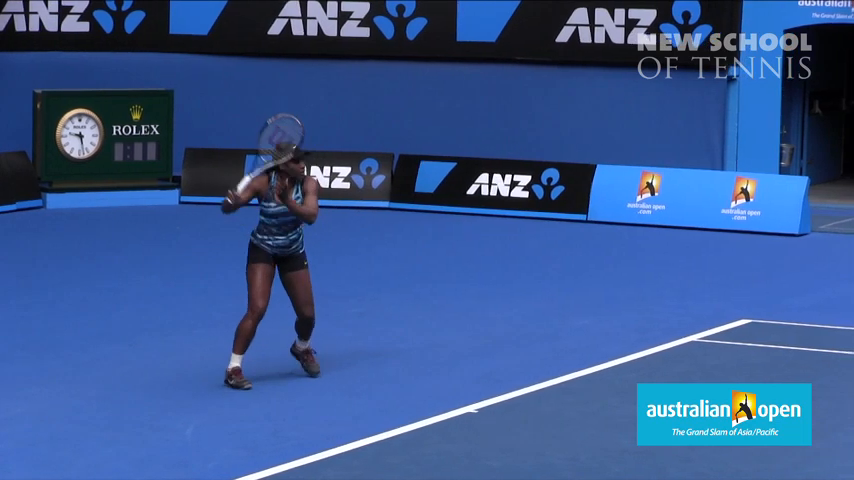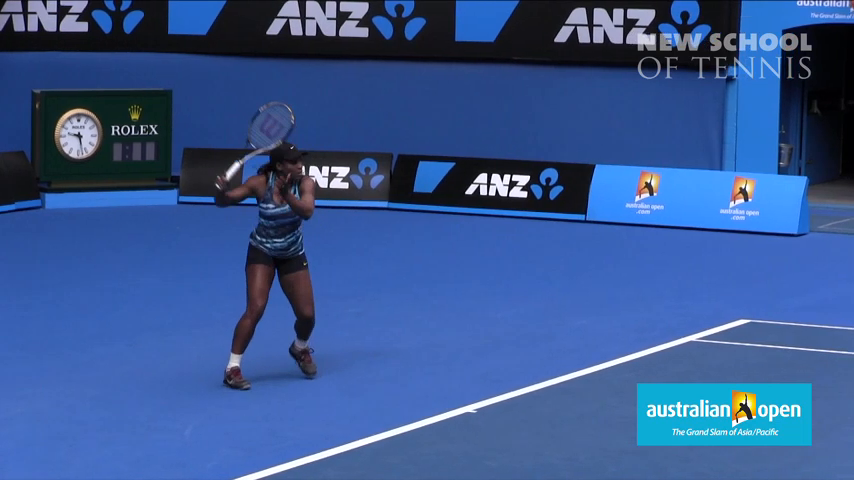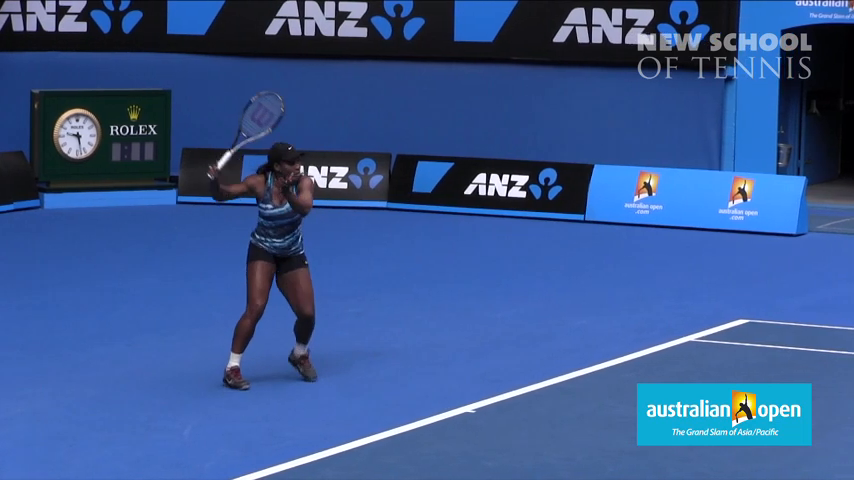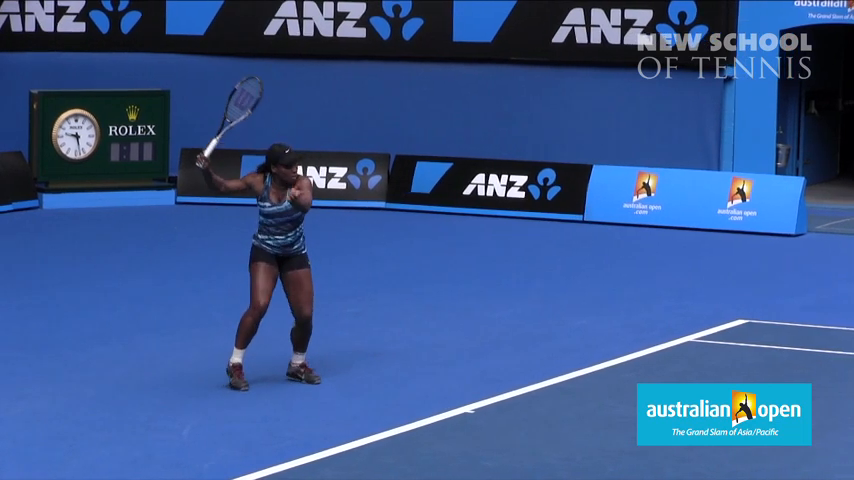
dt=0.5s
person 1, frame 1
left shoulder: (308, 184)
right shoulder: (263, 183)
left elbow: (311, 216)
right elbow: (227, 208)
left wrist: (287, 201)
right wrist: (231, 201)
left hip: (293, 252)
right hip: (262, 249)
left knee: (307, 314)
right knee: (257, 309)
left ankle: (302, 348)
right ankle: (233, 368)
person 1, frame 2
left shoulder: (305, 183)
right shoulder: (260, 183)
left elbow: (307, 212)
right elbow: (223, 201)
left wrist: (287, 194)
right wrist: (222, 191)
left hip: (292, 254)
right hip: (261, 251)
left knee: (307, 315)
right knee: (255, 309)
left ankle: (300, 349)
right ankle: (232, 368)
person 1, frame 3
left shoulder: (304, 182)
right shoulder: (260, 182)
left elbow: (305, 208)
right elbow: (222, 194)
left wrist: (289, 194)
right wrist: (214, 181)
left hip: (293, 254)
right hip: (263, 250)
left knee: (307, 313)
right knee: (255, 308)
left ankle: (299, 354)
right ankle: (232, 367)
person 1, frame 4
left shoulder: (302, 183)
right shoulder: (259, 181)
left elbow: (306, 205)
right elbow: (222, 186)
left wrist: (295, 198)
right wrist: (207, 171)
left hip: (295, 254)
right hip: (264, 251)
left knee: (305, 315)
right knee: (259, 306)
left ankle: (298, 364)
right ankle: (235, 363)
